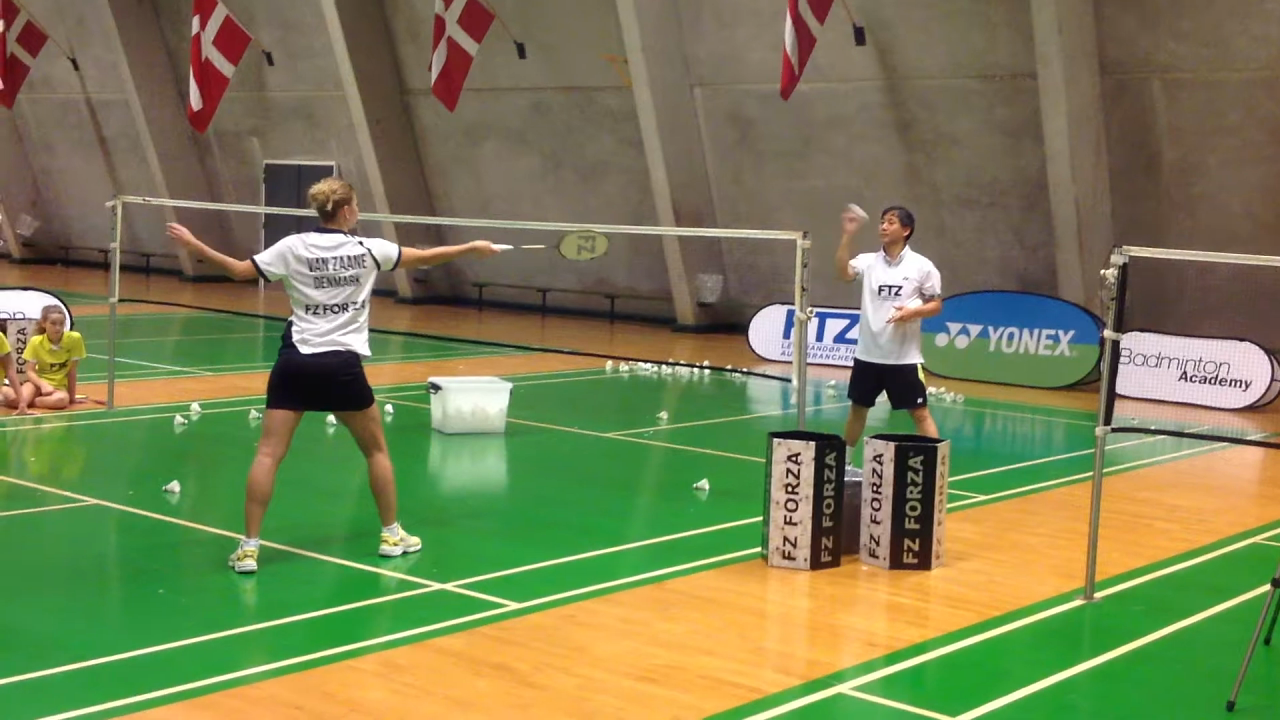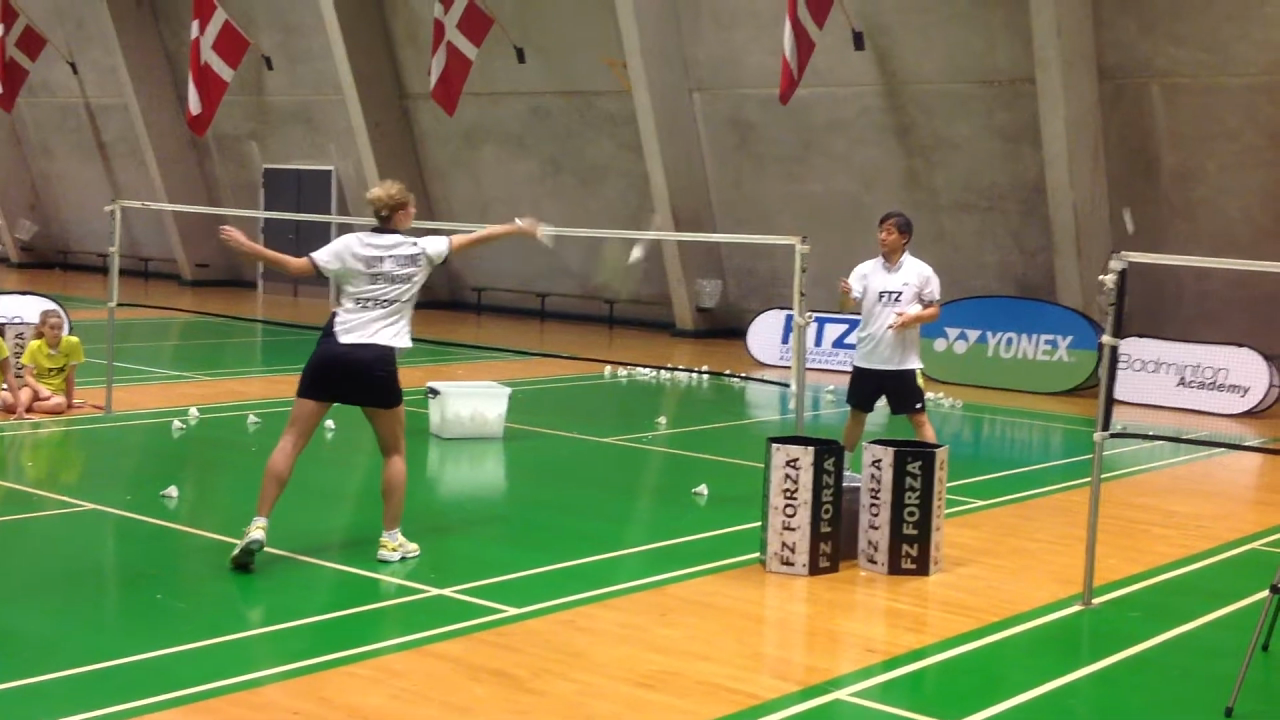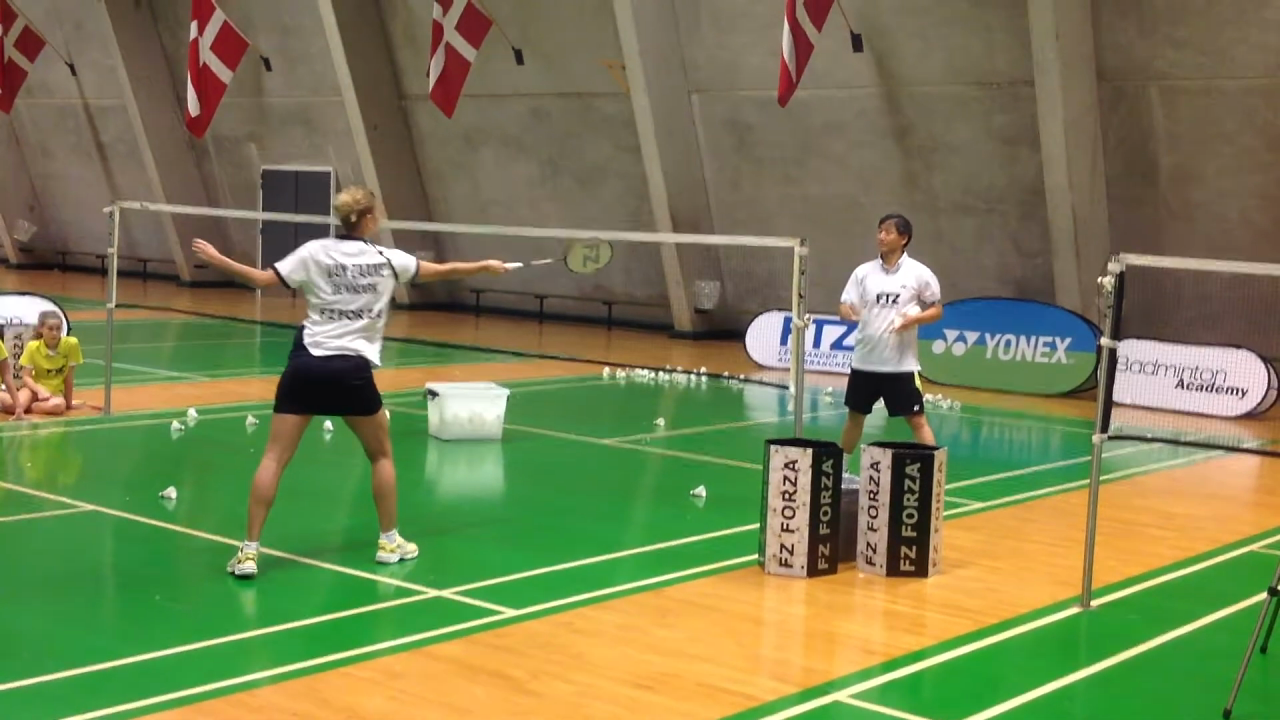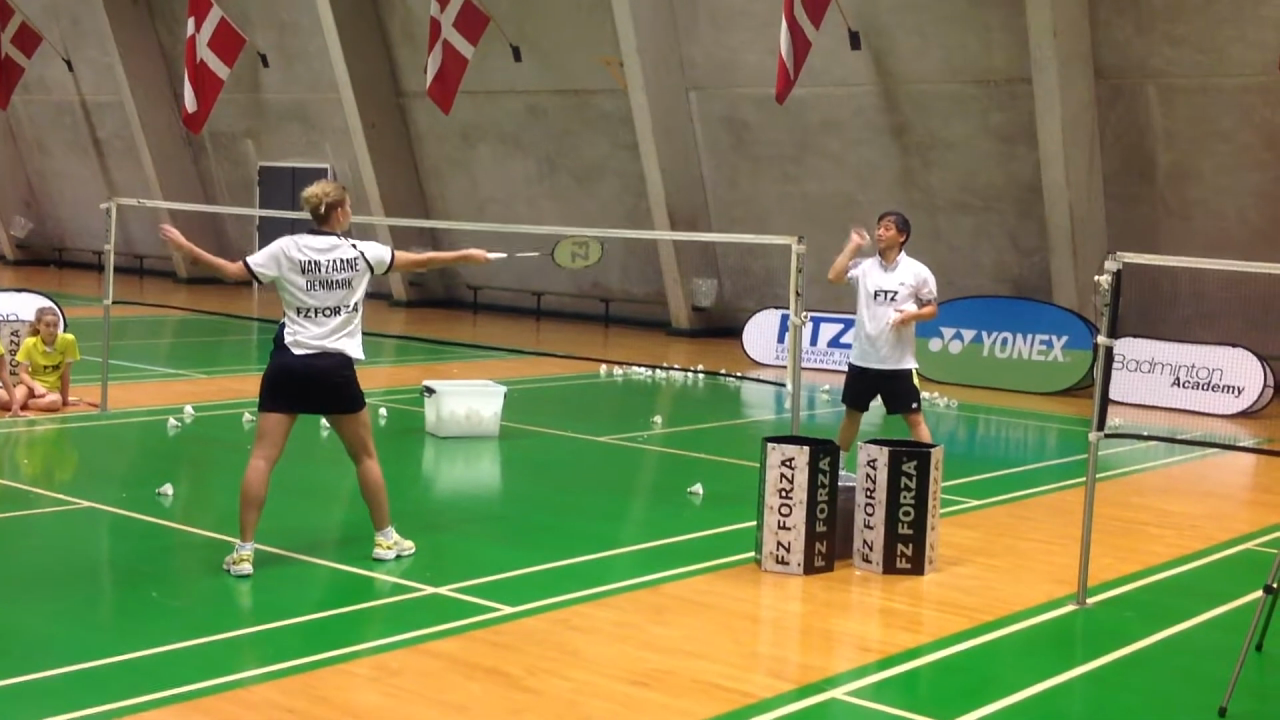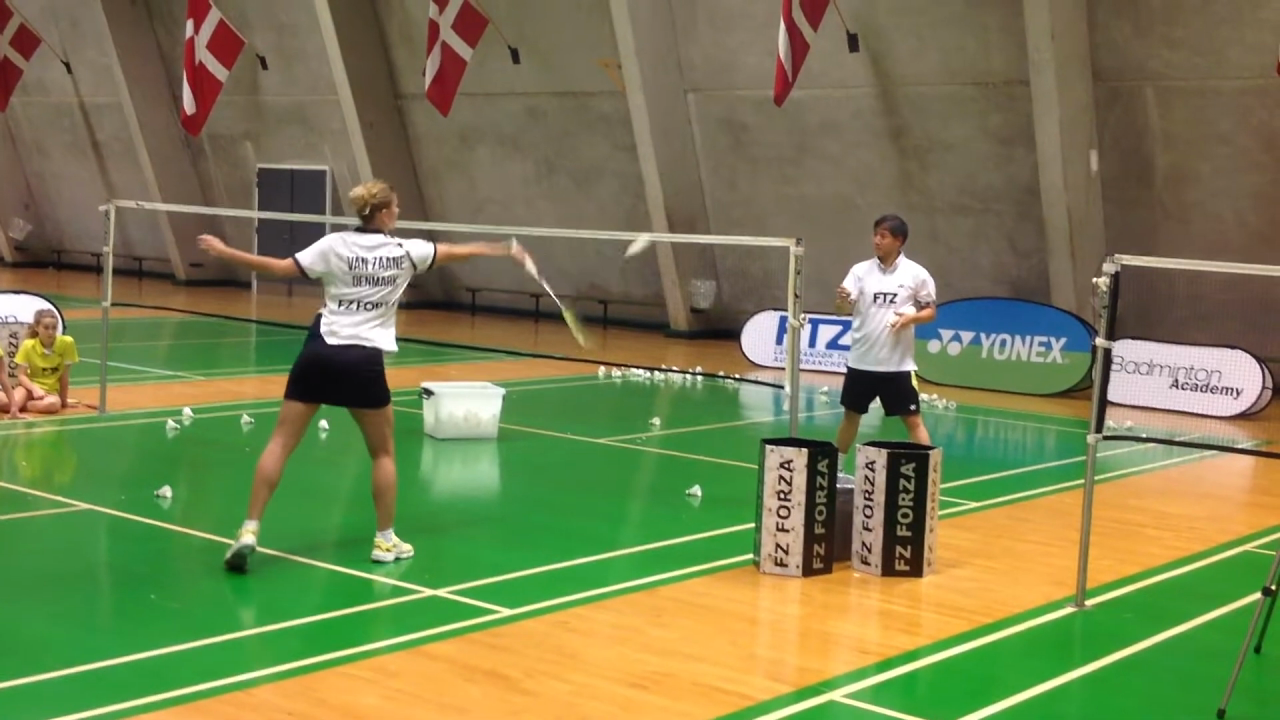
dt=0.5s
person 1, frame 1
left shoulder: (293, 247)
right shoulder: (368, 250)
left elbow: (239, 270)
right elbow: (425, 257)
left wrist: (193, 243)
right wrist: (472, 247)
left hip: (295, 363)
right hip: (342, 365)
left knee: (269, 454)
right knee: (376, 449)
left ankle: (248, 547)
right ankle: (392, 534)
person 1, frame 2
left shoulder: (351, 244)
right shoulder: (421, 249)
left elbow: (296, 267)
right elbow: (473, 238)
left wrist: (247, 247)
right wrist: (517, 227)
left hip: (331, 353)
right hip: (376, 360)
left knee: (291, 441)
right knee: (394, 452)
left ankle: (258, 527)
right ankle: (391, 540)
person 1, frame 3
left shoulder: (315, 252)
right shoulder: (386, 260)
left elbow: (263, 280)
right elbow: (442, 271)
left wrist: (216, 258)
right wrist: (485, 266)
left hip: (306, 366)
right hip: (353, 370)
left knee: (274, 458)
right knee: (381, 455)
left ankle: (249, 550)
right ankle: (390, 540)
person 1, frame 4
left shoulder: (286, 249)
right shoulder: (361, 252)
left elbow: (231, 272)
right elbow: (420, 260)
left wrist: (184, 246)
right wrist: (466, 255)
left hip: (288, 365)
right hip: (335, 368)
left knee: (263, 457)
right knee: (365, 455)
left ankle: (244, 551)
right ankle: (386, 538)
person 1, frame 5
left shoulder: (335, 244)
right shoulder: (405, 251)
left elbow: (280, 268)
right elbow: (457, 251)
left wrist: (227, 253)
right wrist: (504, 250)
left hip: (318, 355)
right hip: (363, 362)
left knee: (280, 443)
right knee: (382, 452)
left ankle: (249, 530)
right ankle: (385, 540)
person 2, frame 1
left shoulder: (922, 267)
right shoulder: (868, 261)
left elbow: (937, 304)
right elbow: (844, 273)
left wrist: (914, 311)
right wrist: (849, 235)
left hip: (905, 356)
right hip: (868, 354)
left knee: (920, 412)
right knee: (858, 408)
person 2, frame 2
left shoulder: (922, 272)
right shoulder: (865, 269)
left elbow: (934, 310)
right elbow: (846, 307)
left wrist: (914, 316)
right wrist: (845, 294)
left hip: (904, 362)
right hip: (867, 359)
left knee: (919, 418)
right knee: (857, 413)
right ankle: (843, 467)
person 2, frame 3
left shoulder: (920, 274)
right shoulder: (863, 272)
left elbow: (936, 310)
right elbow: (844, 308)
left wrist: (914, 318)
right wrist: (847, 310)
left hip: (901, 364)
right hip: (865, 362)
left knee: (916, 420)
right knee: (855, 416)
person 2, frame 4
left shoulder: (918, 271)
right shoulder: (863, 266)
left elbow: (932, 308)
right elbow: (834, 277)
left wrist: (913, 314)
right wrist: (853, 245)
left hip: (899, 362)
right hip: (863, 359)
left knee: (914, 418)
right knee: (852, 414)
right ankle: (837, 467)
person 2, frame 5
left shoulder: (917, 274)
right shoulder: (860, 270)
left elbow: (931, 310)
right elbow: (842, 308)
left wrist: (911, 317)
right wrist: (844, 299)
left hip: (898, 364)
right hip: (861, 361)
left knee: (913, 420)
right knee: (851, 415)
right ankle: (836, 470)
